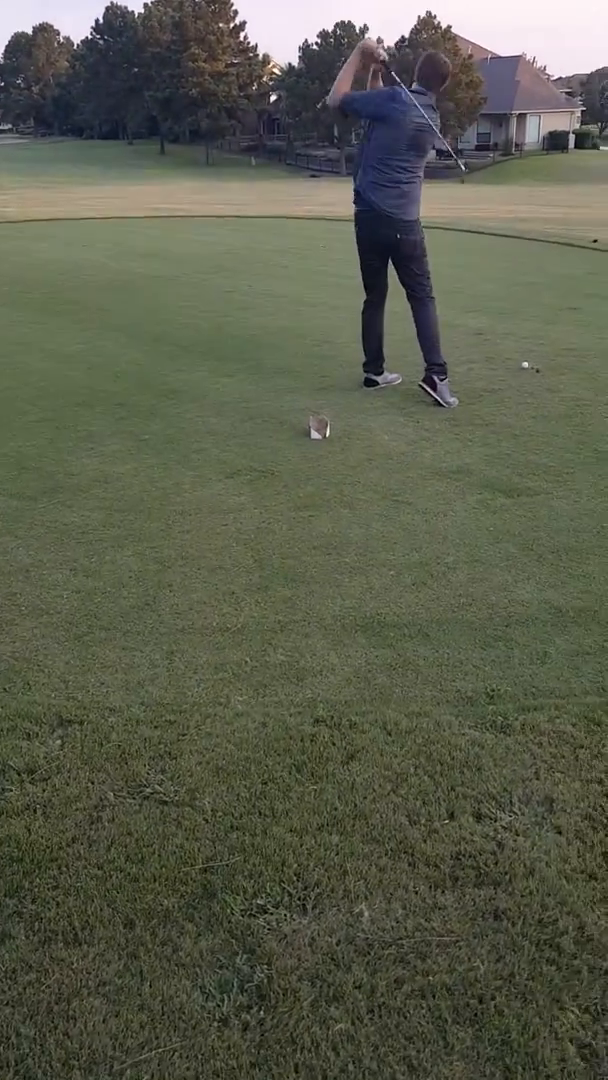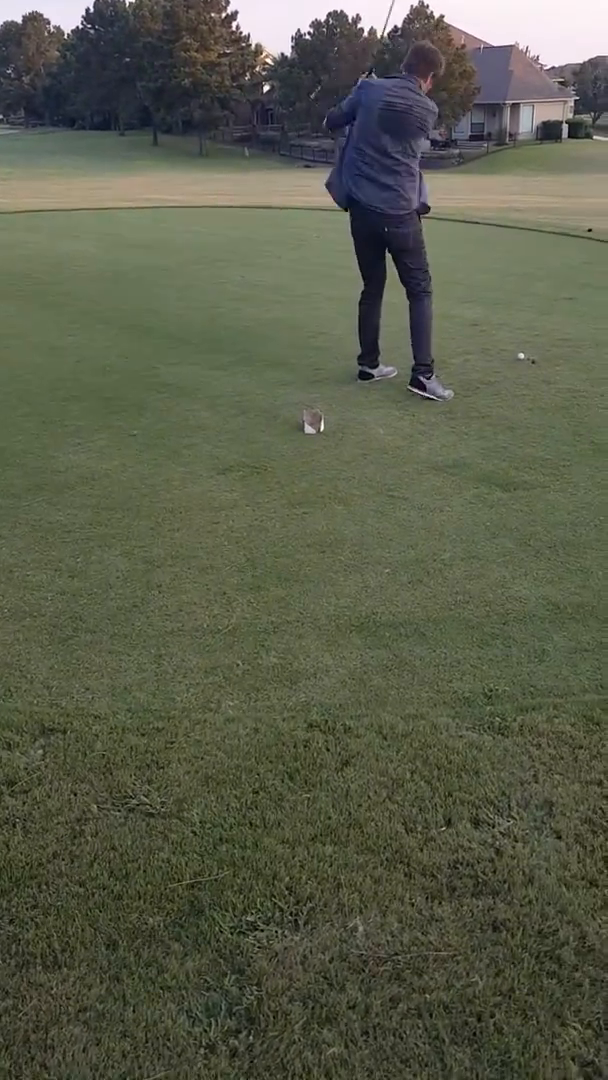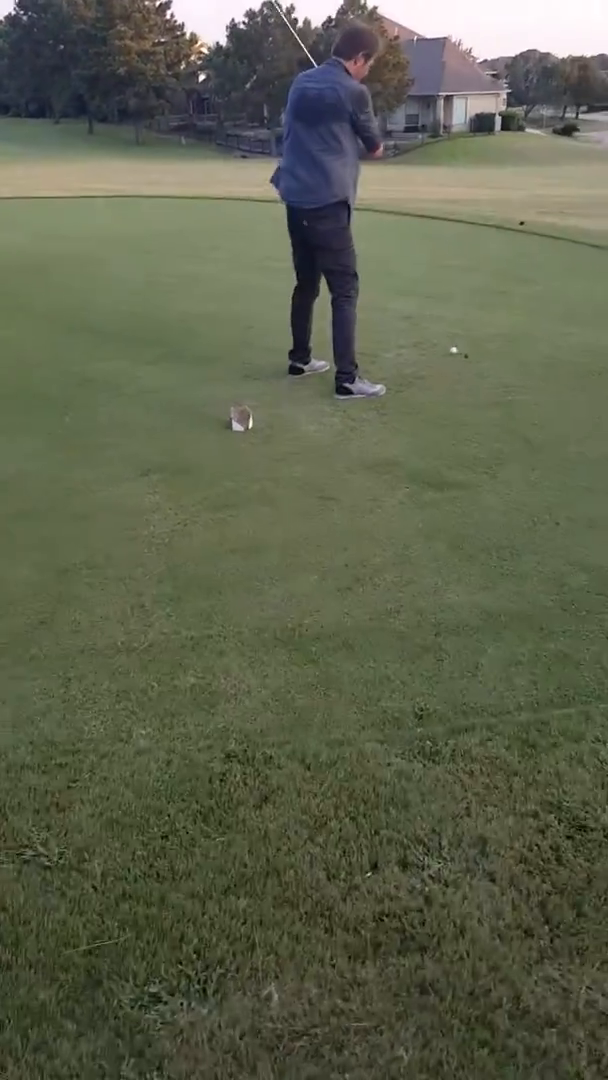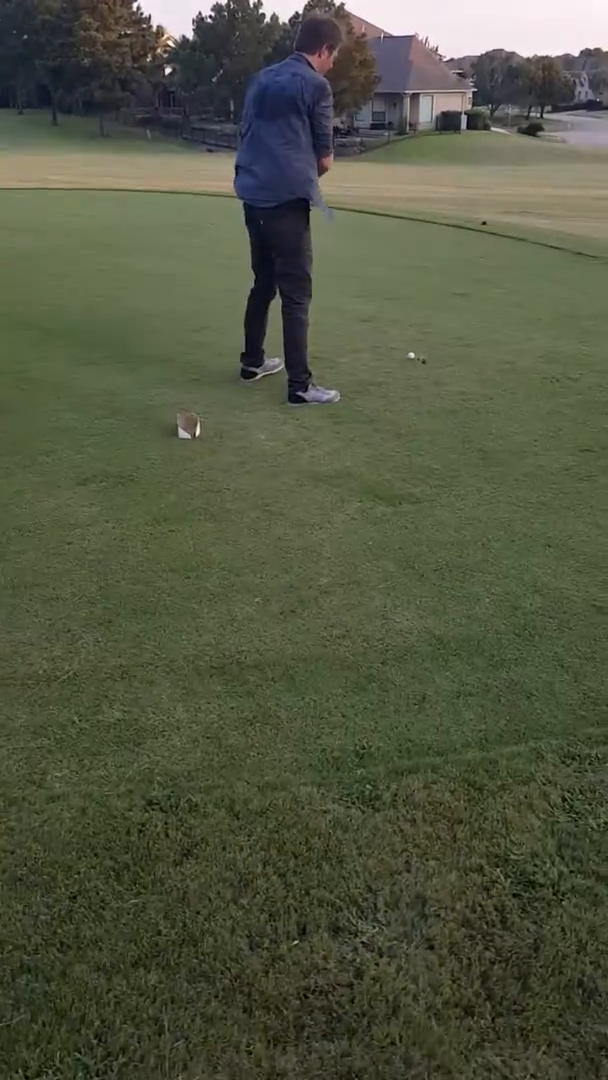
dt=0.4s
person 1, frame 1
left shoulder: (394, 100)
right shoulder: (432, 118)
left elbow: (337, 100)
left wrist: (358, 55)
left hip: (370, 216)
right hip: (406, 221)
left knee: (374, 297)
right knee: (422, 297)
left ankle: (374, 371)
right ankle: (435, 372)
person 1, frame 2
left shoulder: (369, 91)
right shoulder: (428, 110)
left elbow: (331, 123)
left hip: (363, 209)
right hip: (401, 213)
left knee: (372, 288)
right knee: (419, 291)
left ankle: (369, 363)
right ankle: (423, 373)
person 1, frame 3
left shoulder: (301, 83)
right shoulder: (354, 92)
right elbow: (375, 150)
left hip: (295, 199)
right hip: (327, 203)
left knee: (305, 283)
right knee: (344, 289)
left ankle: (300, 359)
right ankle: (347, 377)
person 1, frame 4
left shoulder: (262, 79)
right shoulder: (316, 86)
right elbow: (324, 158)
left hip: (253, 197)
right hip: (286, 201)
left knee: (263, 283)
right knee: (296, 294)
left ankle: (252, 361)
right ankle: (300, 385)
